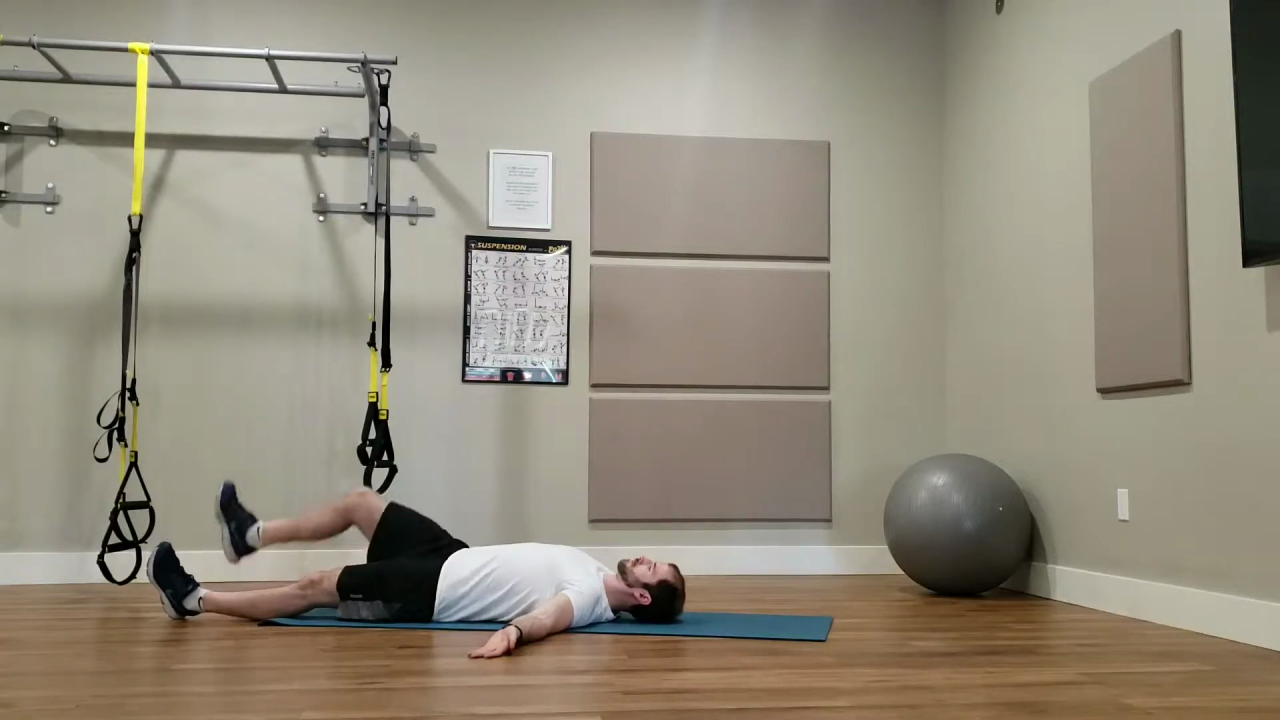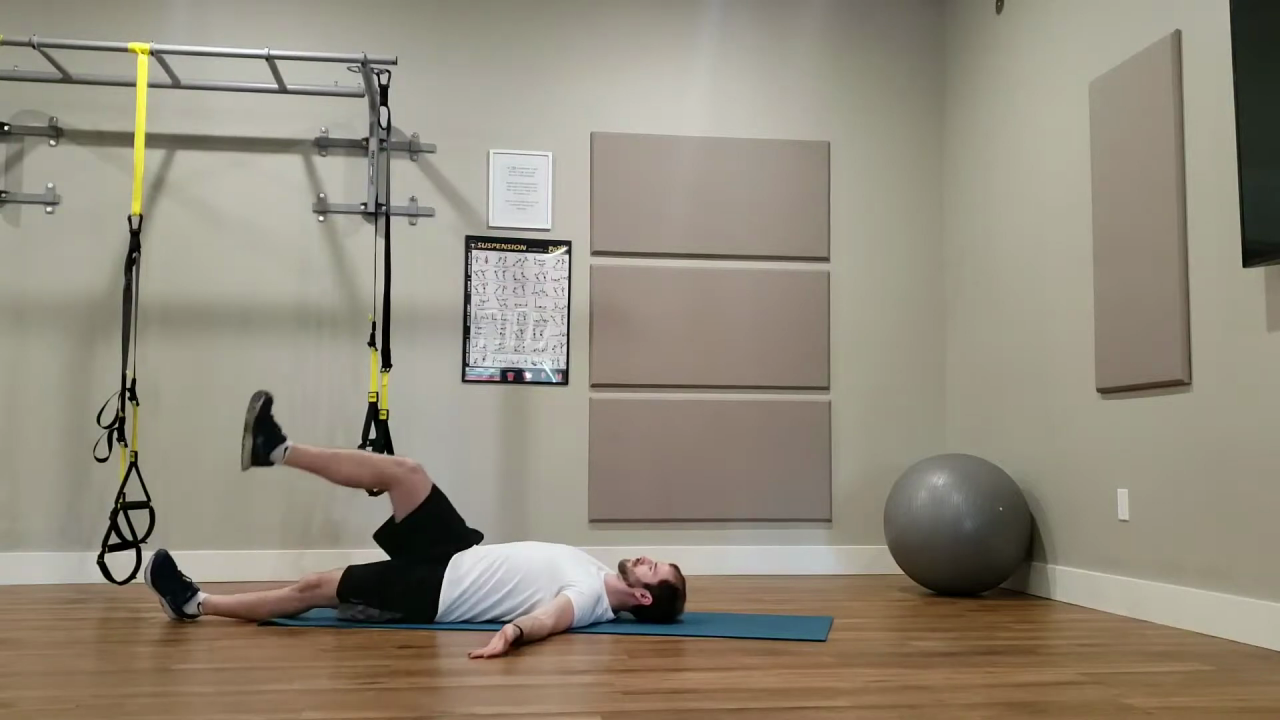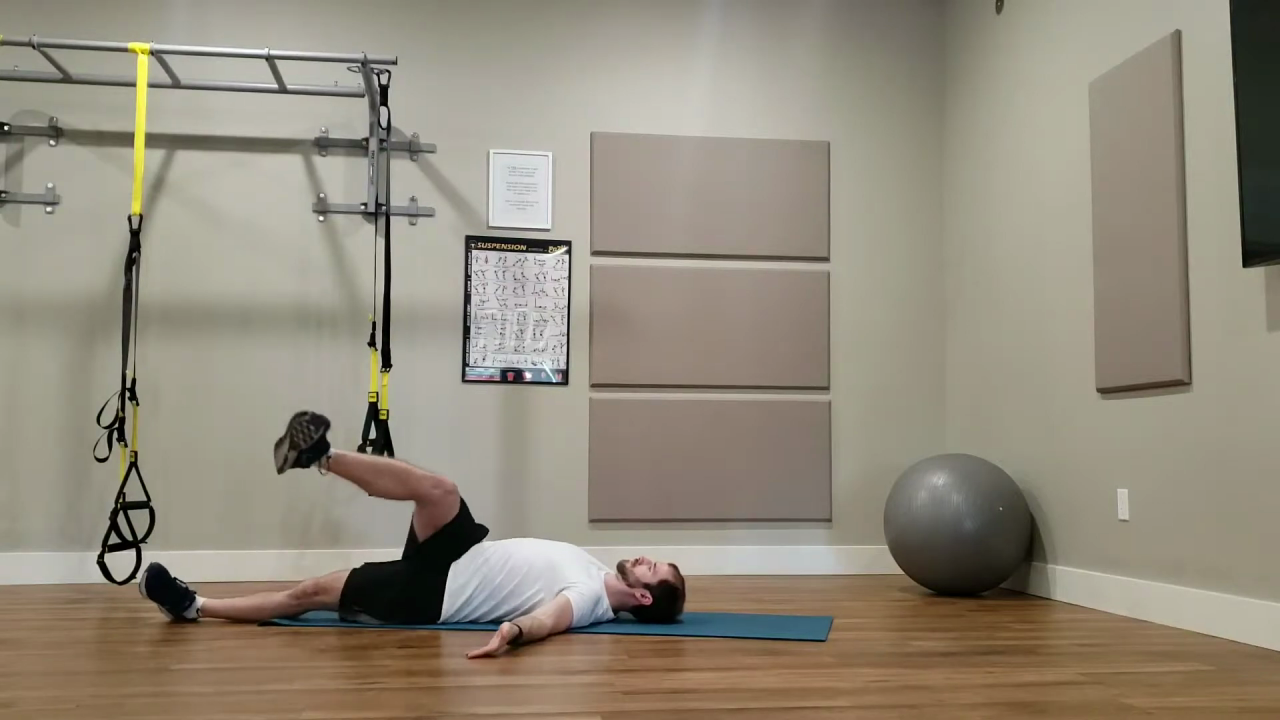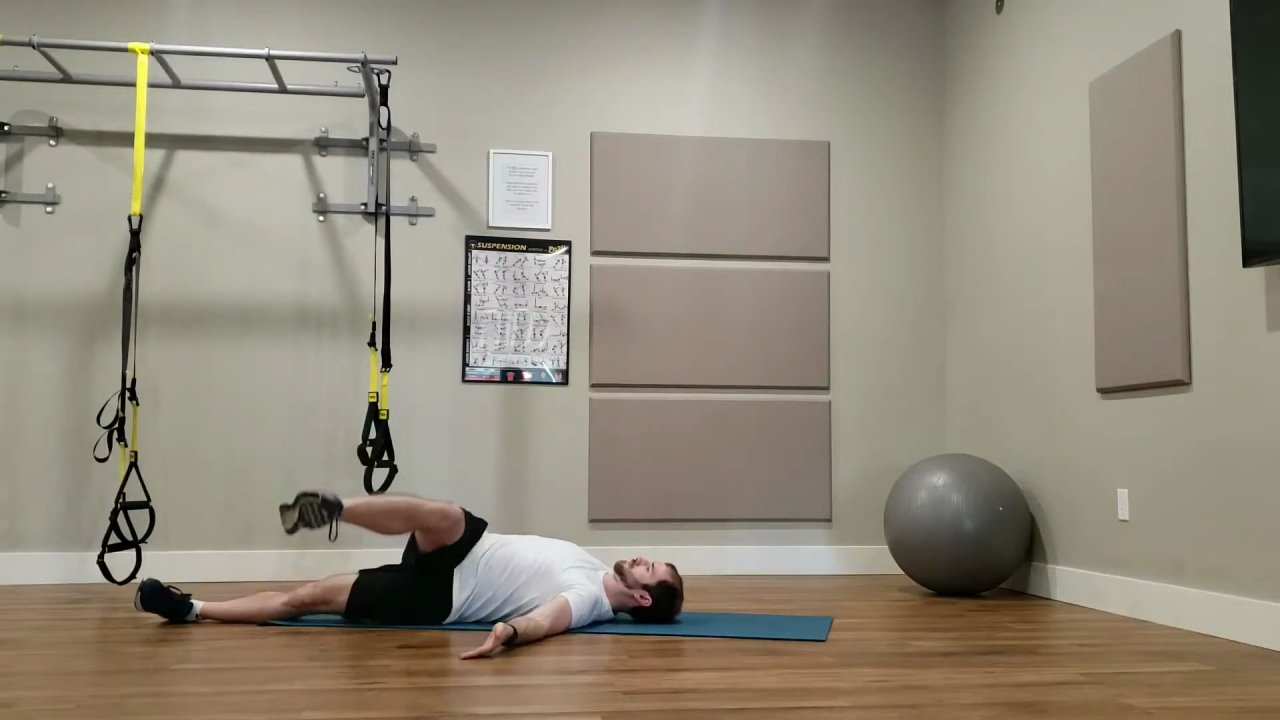
dt=0.3s
person 1, frame 1
left shoulder: (590, 596)
right shoulder: (596, 570)
left elbow: (553, 613)
left wrist: (514, 629)
left hip: (432, 593)
right hip: (454, 560)
left knee: (315, 586)
right knee: (362, 502)
left ankle: (194, 598)
right ankle: (250, 533)
person 1, frame 2
left shoulder: (590, 597)
right shoulder: (593, 569)
left elbow: (553, 615)
left wrist: (514, 631)
left hip: (433, 593)
right hip: (460, 551)
left knee: (314, 590)
right knee: (404, 472)
left ankle: (192, 603)
right ankle: (275, 450)
person 1, frame 3
left shoulder: (589, 600)
right shoulder: (595, 569)
left elbow: (552, 616)
left wrist: (515, 630)
left hip: (435, 596)
right hip: (461, 558)
left knee: (336, 576)
person 1, frame 4
left shoulder: (589, 598)
right shoulder: (596, 568)
left elbow: (548, 617)
left wrist: (509, 630)
left hip: (440, 598)
right hip: (463, 555)
